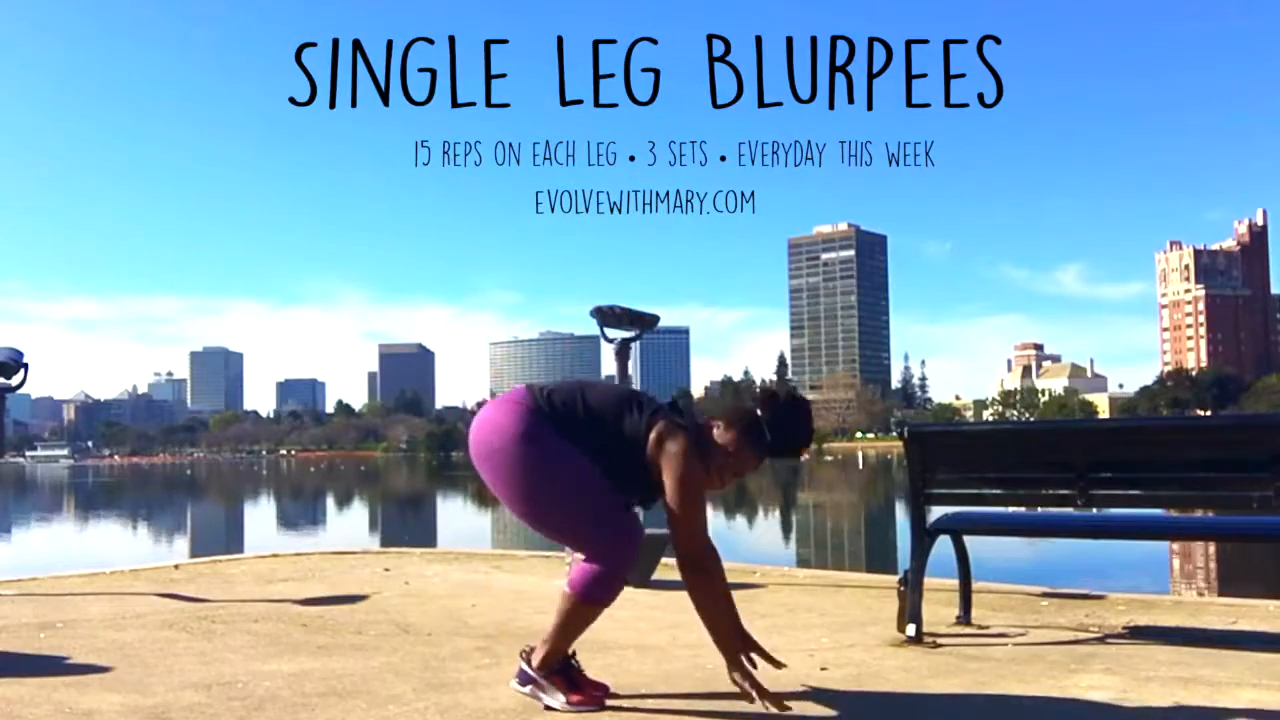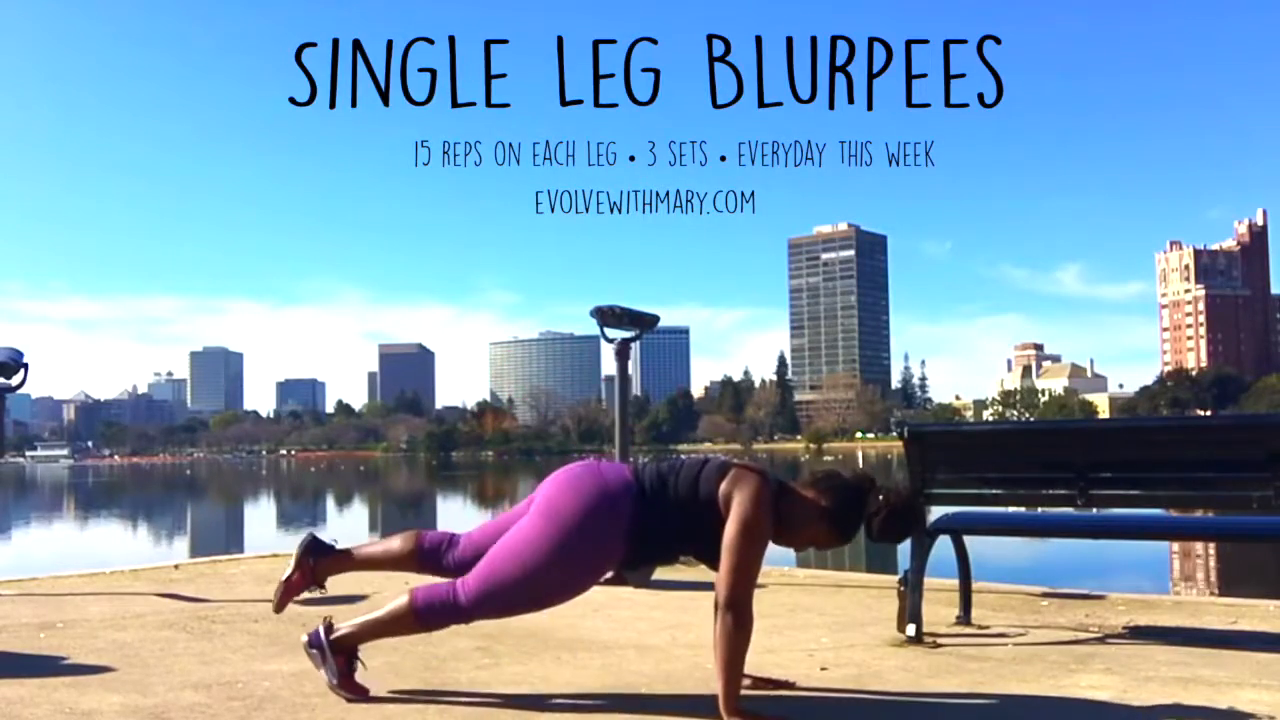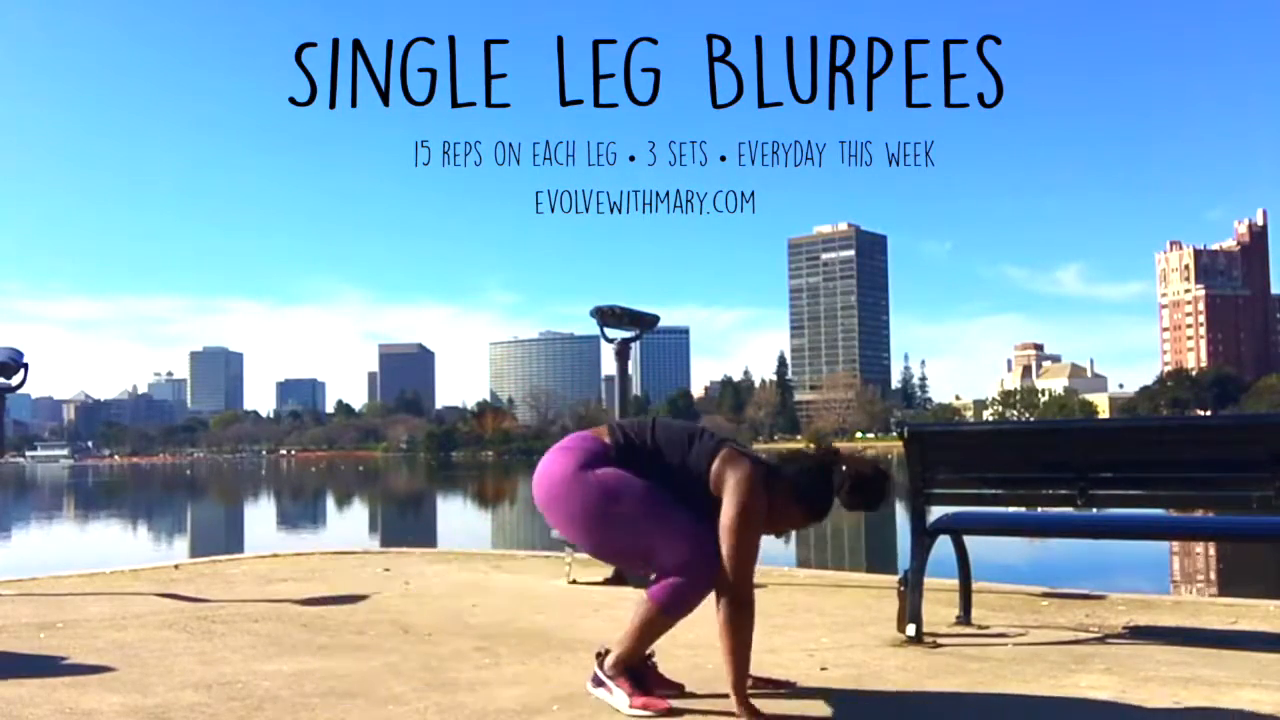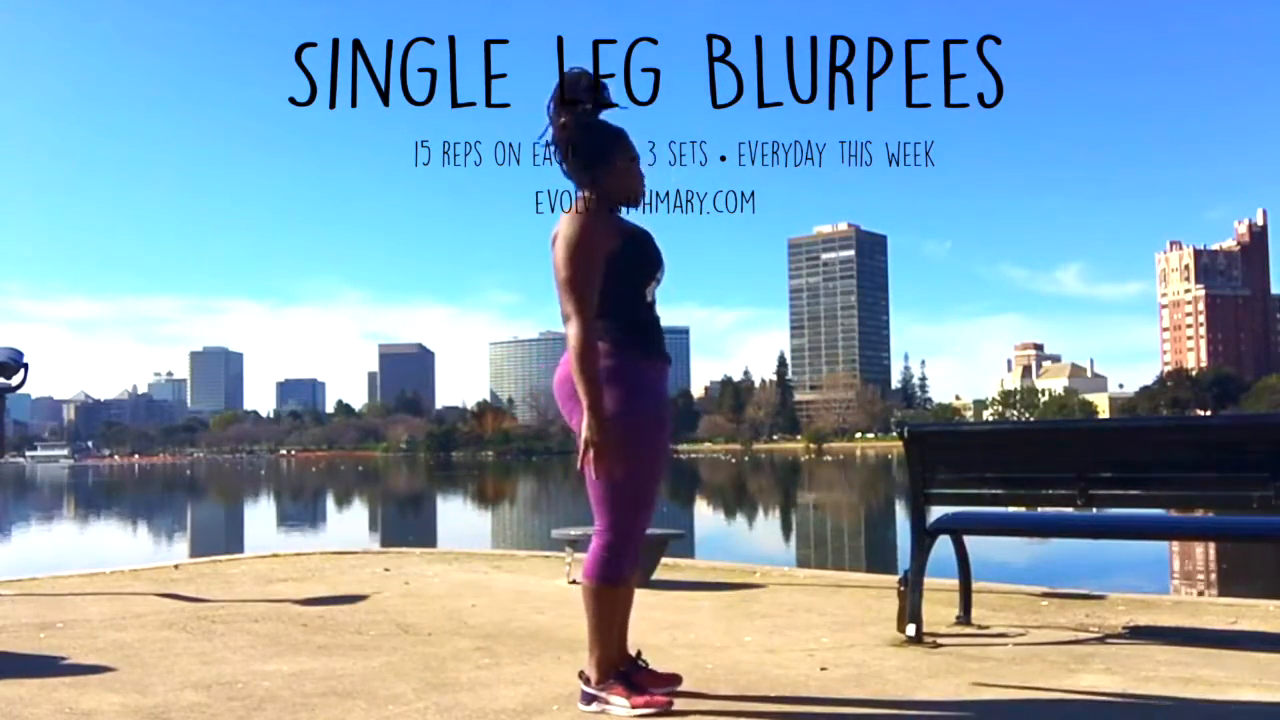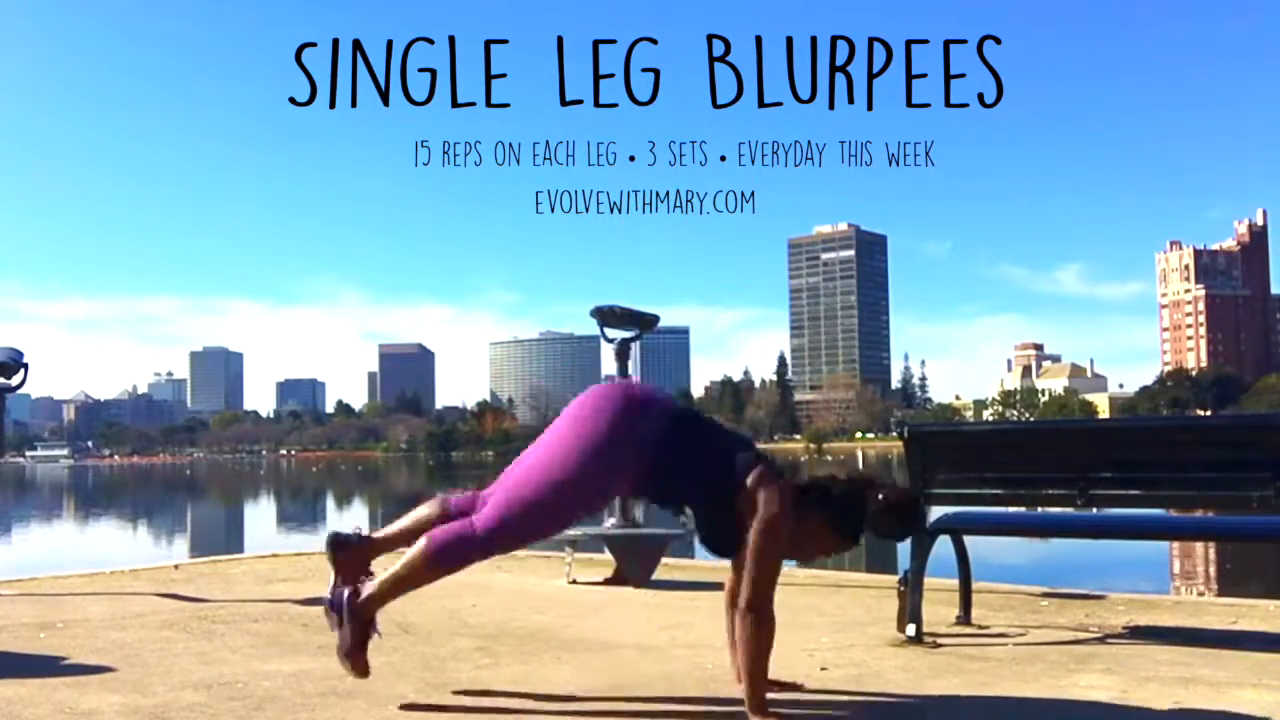
dt=1s
person 1, frame 1
left shoulder: (684, 449)
right shoulder: (683, 451)
left elbow: (699, 557)
right elbow: (696, 564)
left wrist: (736, 640)
right wrist: (736, 660)
left hip: (523, 432)
right hip: (510, 431)
left knee: (616, 541)
right knee: (616, 548)
left ankle: (552, 658)
right ankle: (541, 666)
person 1, frame 2
left shoulder: (753, 498)
right shoulder: (759, 501)
left elbow: (729, 598)
right elbow: (731, 604)
left hip: (586, 493)
right hip: (590, 519)
left knee: (460, 552)
right knee: (470, 595)
left ankle: (327, 558)
right ankle: (337, 637)
person 1, frame 3
left shoulder: (746, 482)
right shoulder: (748, 485)
left elbow: (735, 588)
right elbow: (735, 591)
left wrist: (740, 674)
left hip: (589, 472)
right hip: (572, 473)
left knee: (696, 558)
right knee: (698, 561)
left ankle: (631, 661)
right ankle: (613, 670)
person 1, frame 4
left shoulder: (607, 225)
right shoulder: (584, 224)
right elbow: (580, 325)
right wrist: (595, 413)
left hip: (635, 380)
right hip: (611, 381)
left knee: (627, 529)
right knee: (617, 529)
left ankle: (617, 662)
person 1, frame 5
left shoulder: (765, 500)
right shoulder: (777, 509)
left elbow: (738, 595)
right elbow: (756, 607)
left wrist: (746, 672)
left hip: (625, 421)
right hip: (617, 429)
left knee: (493, 506)
right knee: (493, 526)
left ankle: (360, 548)
right ankle: (360, 602)
